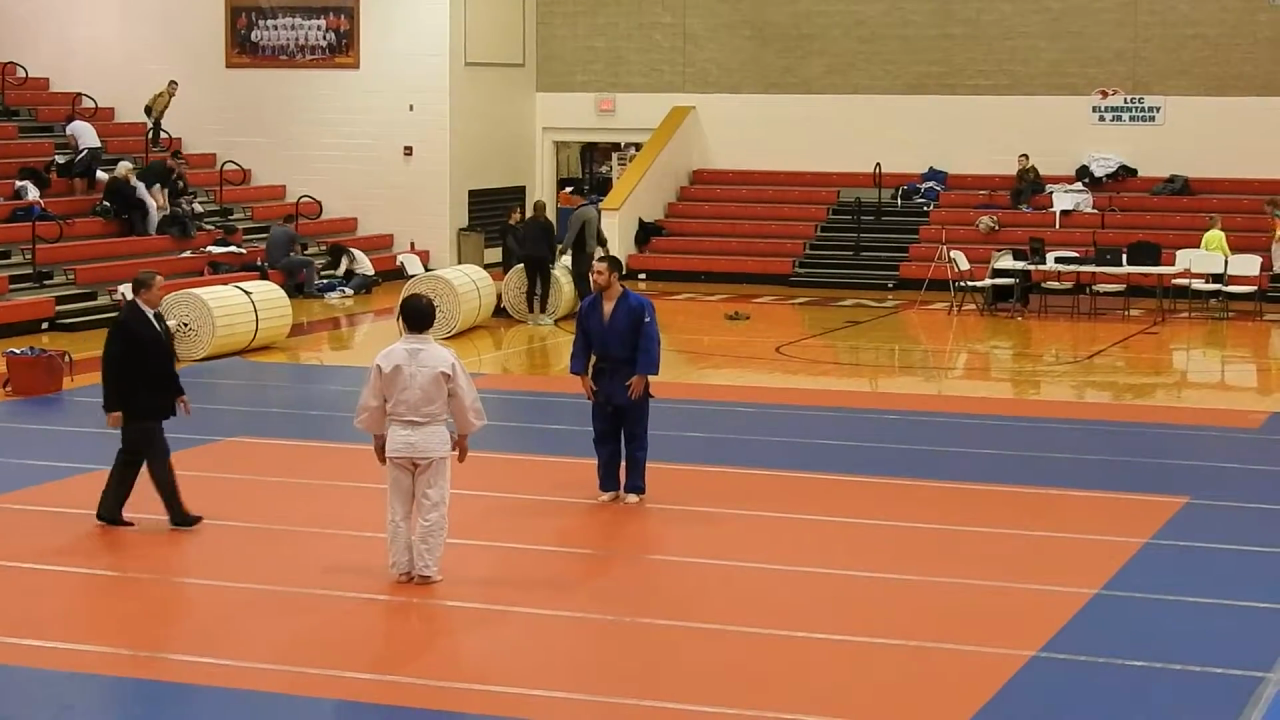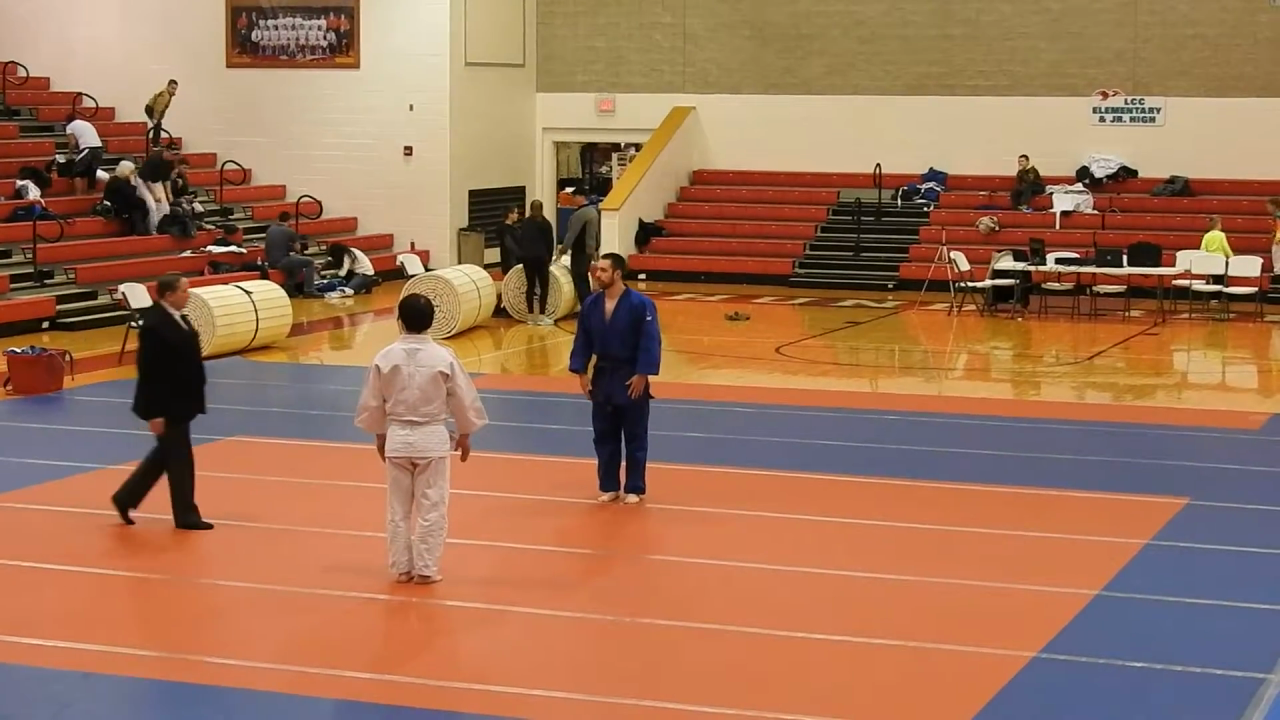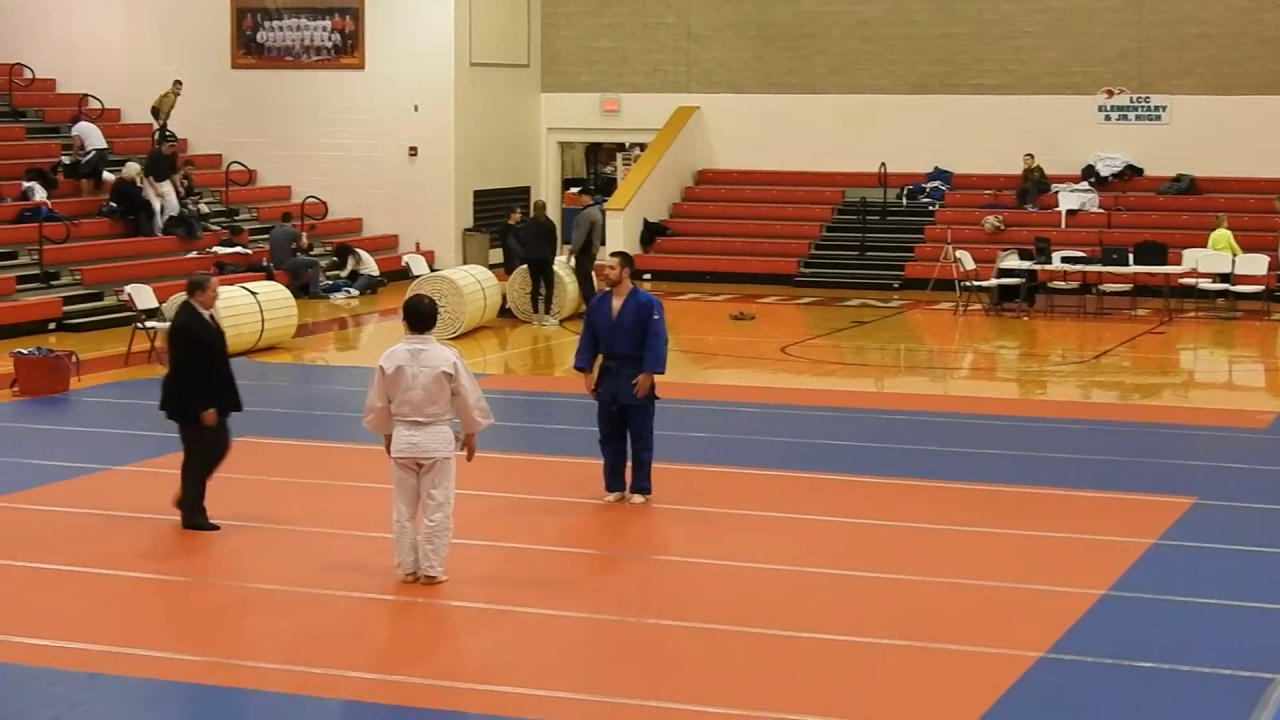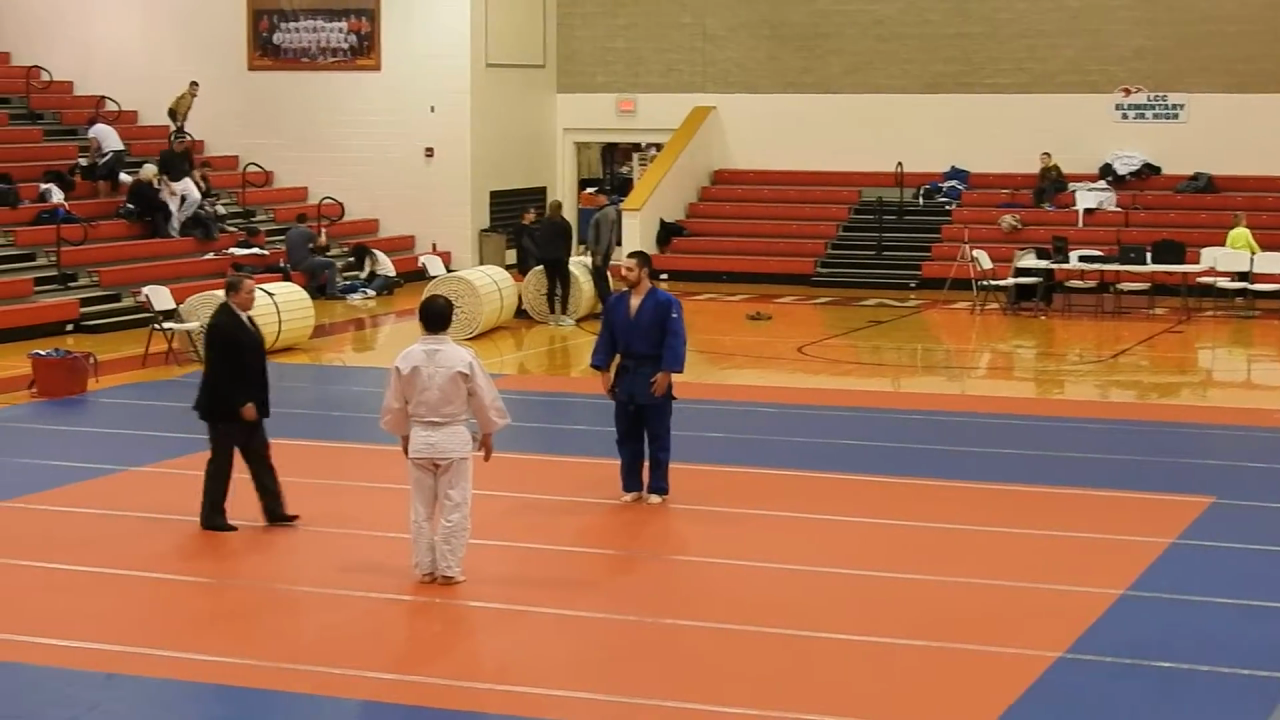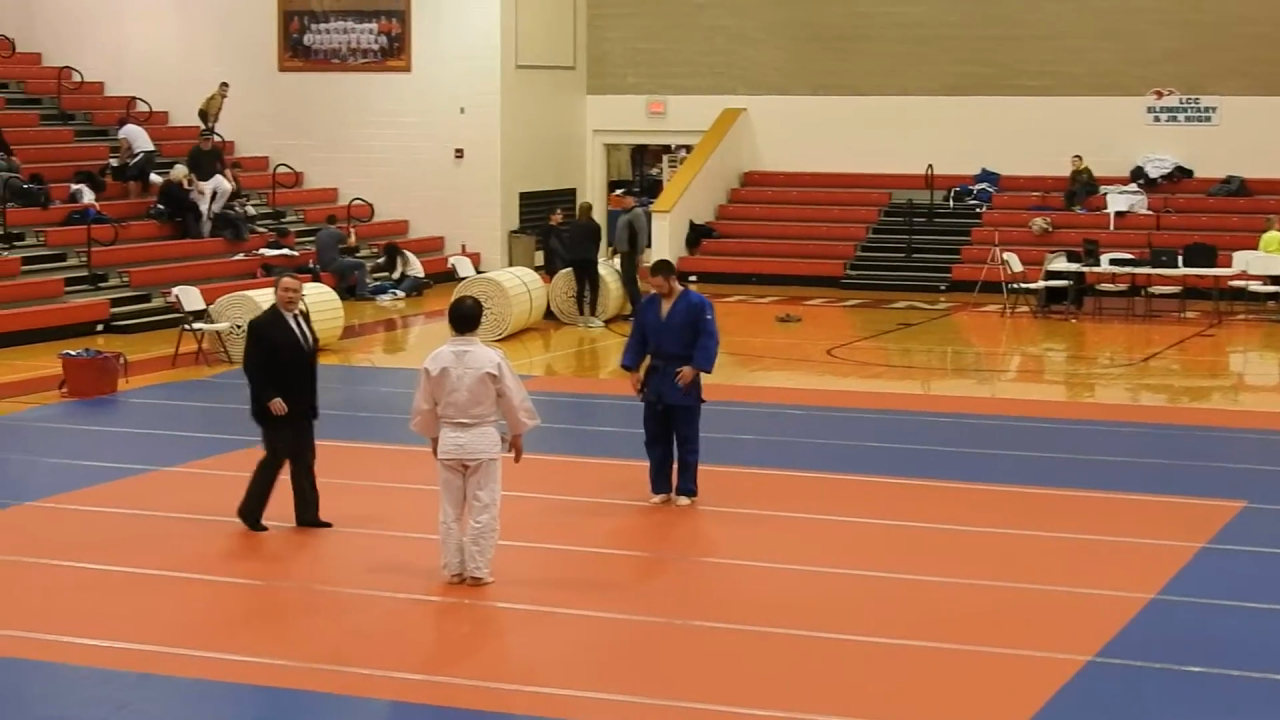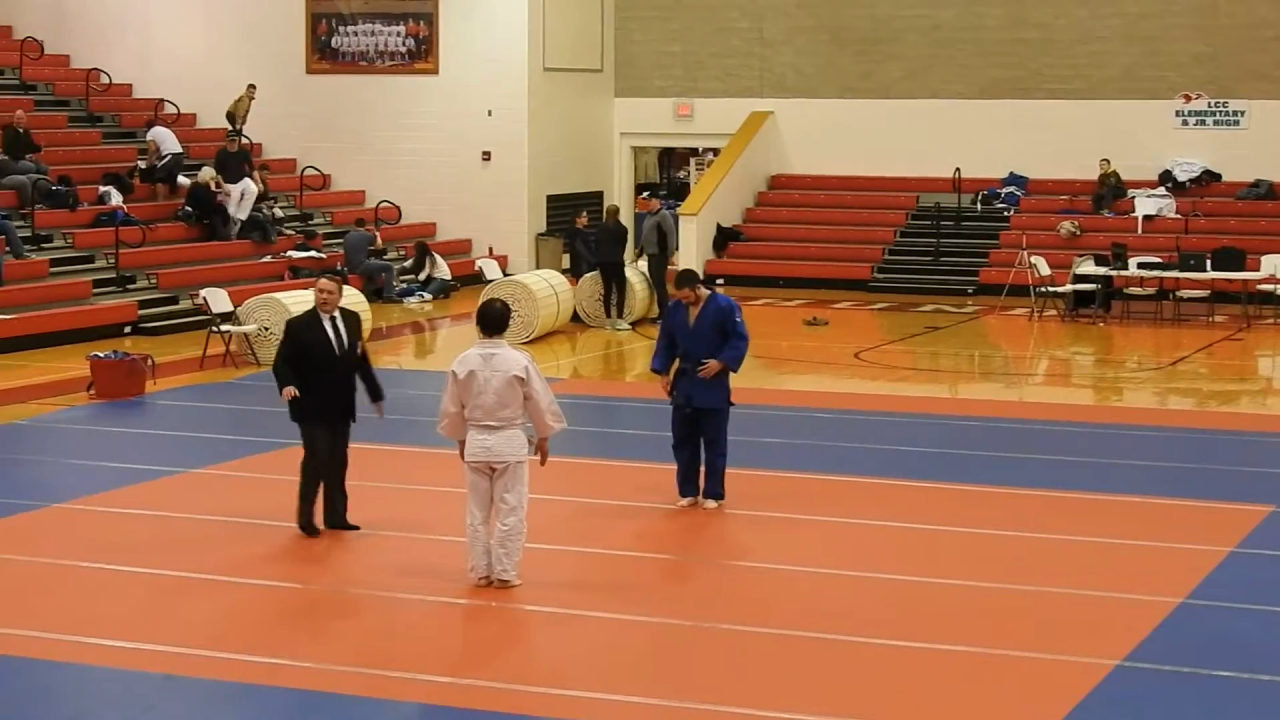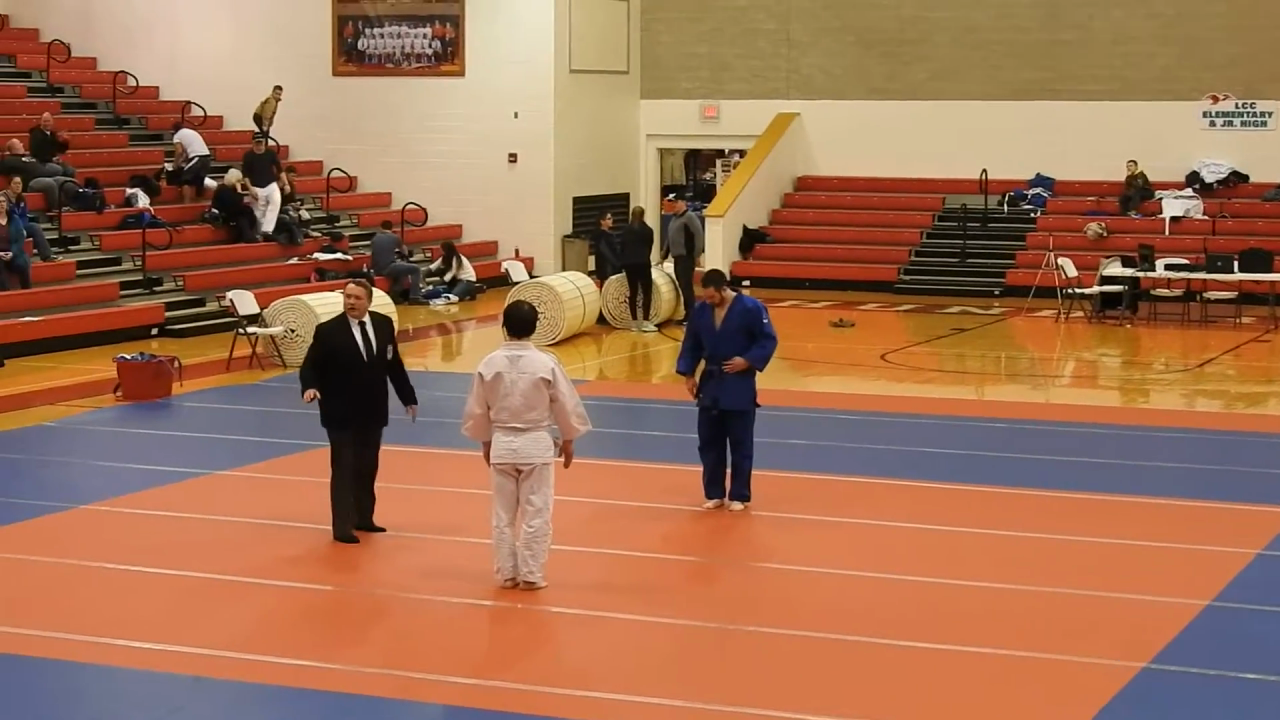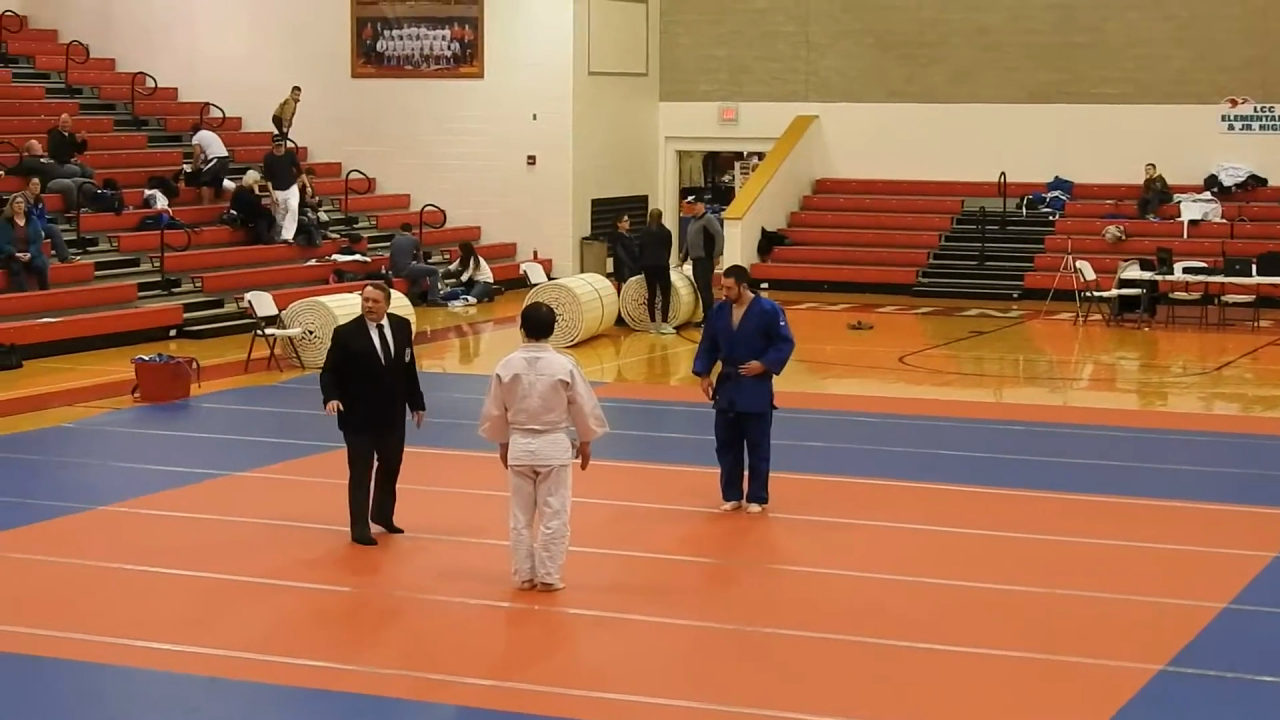
dt=0.2s
person 1, frame 1
left shoulder: (386, 357)
right shoulder: (445, 357)
left elbow: (373, 402)
right elbow: (464, 400)
left wrist: (378, 436)
right wrist: (463, 435)
left hip: (397, 438)
right hip: (433, 439)
left knee: (398, 509)
right knee: (432, 509)
left ankle: (402, 568)
right ankle: (426, 569)
person 1, frame 2
left shoulder: (385, 357)
right shoulder: (444, 357)
left elbow: (372, 402)
right elbow: (463, 399)
left wrist: (380, 435)
right wrist: (465, 434)
left hip: (397, 438)
right hip: (432, 439)
left knee: (398, 509)
right knee: (431, 508)
left ankle: (402, 567)
right ankle: (425, 569)
person 1, frame 3
left shoulder: (389, 358)
right shoulder: (447, 357)
left elbow: (378, 403)
right elbow: (468, 398)
left wrist: (387, 434)
right wrist: (470, 433)
left hip: (402, 438)
right hip: (437, 439)
left knee: (404, 509)
right knee: (437, 508)
left ankle: (407, 567)
right ankle: (431, 569)
person 1, frame 4
left shoulder: (405, 359)
right shoulder: (463, 357)
left elbow: (395, 404)
right elbow: (484, 398)
left wrist: (404, 435)
right wrist: (487, 432)
left hip: (419, 439)
right hip: (454, 439)
left knee: (421, 509)
right knee: (454, 508)
left ankle: (425, 568)
right ankle: (448, 569)
person 1, frame 5
left shoulder: (435, 360)
right shoulder: (492, 358)
left elbow: (425, 405)
right elbow: (513, 399)
left wrist: (433, 437)
right wrist: (516, 434)
left hip: (449, 440)
right hip: (483, 440)
left knee: (450, 511)
right knee: (483, 510)
left ankle: (453, 569)
right ankle: (477, 570)
person 1, frame 6
left shoulder: (462, 362)
right shoulder: (519, 361)
left elbow: (452, 408)
right elbow: (540, 402)
left wrist: (460, 440)
right wrist: (543, 437)
left hip: (476, 442)
right hip: (510, 443)
left knee: (477, 513)
right knee: (510, 512)
left ankle: (480, 572)
right ankle: (504, 573)
person 1, frame 7
left shoulder: (488, 364)
right shoulder: (546, 363)
left elbow: (477, 409)
right elbow: (565, 404)
left wrist: (486, 441)
right wrist: (568, 439)
left hip: (501, 444)
right hip: (536, 444)
left knee: (503, 514)
right knee: (536, 514)
left ankle: (507, 573)
right ankle: (531, 575)
person 1, frame 8
left shoulder: (506, 366)
right shoulder: (564, 365)
left elbow: (495, 411)
right elbow: (583, 407)
left wrist: (503, 443)
right wrist: (585, 441)
left hip: (519, 446)
right hip: (554, 446)
left knee: (520, 516)
right knee: (553, 516)
left ankle: (524, 575)
right ankle: (548, 576)
person 2, frame 1
left shoulder: (155, 317)
right shoulder: (125, 322)
left elbow: (165, 360)
right elbow: (111, 366)
left wrist: (177, 391)
right wrist: (114, 406)
left hip: (151, 401)
right hip: (135, 403)
left knee: (132, 454)
right knee: (158, 455)
left ankle: (109, 510)
right ankle: (178, 514)
person 2, frame 2
left shoulder: (175, 316)
right shoulder: (155, 325)
right elbow: (148, 373)
left wrist: (196, 395)
right wrist: (155, 413)
left hip: (179, 401)
right hip: (166, 405)
left knee: (167, 453)
right knee: (181, 457)
left ankle: (126, 498)
right ankle: (186, 515)
person 2, frame 3
left shoulder: (202, 315)
right shoulder: (185, 324)
right elbow: (183, 372)
left wrist: (212, 401)
right wrist: (202, 406)
left hip: (210, 399)
right hip: (192, 404)
left knee: (219, 447)
right knee: (197, 457)
left ankle: (187, 498)
right ankle: (193, 515)
person 2, frame 4
left shoulder: (242, 318)
right shoulder: (221, 324)
right elbow: (218, 371)
right wrist: (240, 402)
left hip: (248, 403)
right hip: (226, 406)
left knee: (259, 454)
right knee: (222, 458)
left ankle: (274, 509)
right ankle: (212, 516)
person 2, frame 5
left shoulder: (302, 318)
right shoulder: (262, 325)
right elbow: (253, 367)
left wrist: (311, 398)
right wrist: (270, 397)
left hip: (301, 404)
right hip: (275, 405)
left knee: (305, 459)
right knee: (276, 457)
left ankle: (307, 514)
right ankle: (250, 510)
person 2, frame 6
left shoulder: (351, 320)
right shoulder: (298, 326)
left elbow: (360, 360)
right elbow: (282, 362)
left wrist: (375, 394)
right wrist: (287, 385)
left hip: (341, 405)
right hip: (311, 407)
left knee: (338, 461)
right knee: (316, 459)
left ankle: (335, 516)
right ankle: (306, 516)
person 2, frame 7
left shoulder: (384, 324)
right shoulder: (328, 331)
left elbow: (394, 364)
right elbow: (310, 367)
left wrist: (408, 397)
right wrist: (310, 387)
left hip: (373, 410)
right hip: (340, 413)
left knee: (368, 465)
right knee: (344, 468)
left ankle: (363, 517)
right ankle: (342, 526)
person 2, frame 8
left shoulder: (402, 326)
right shoulder: (345, 334)
left elbow: (409, 368)
right elbow: (329, 372)
left wrist: (416, 403)
right wrist: (331, 397)
left hip: (393, 413)
right hip: (358, 416)
left knee: (391, 464)
right knee: (361, 472)
left ankle: (382, 514)
right ankle: (360, 528)
person 3, frame 1
left shoulder: (639, 305)
right shoulder: (588, 306)
left elbow: (649, 343)
right elbow: (581, 343)
left wrist: (641, 375)
right wrist: (583, 374)
left hip: (631, 379)
right hip: (601, 377)
left knee: (634, 437)
right knee: (604, 436)
left ankle: (633, 489)
right ankle: (609, 486)
person 3, frame 2
left shoulder: (640, 304)
right shoulder: (591, 305)
left elbow: (650, 342)
right elbow: (583, 341)
left wrist: (642, 374)
right wrist: (582, 373)
left hip: (631, 378)
right hip: (602, 377)
left knee: (635, 437)
right knee: (604, 436)
left ankle: (634, 489)
right ankle: (609, 486)
person 3, frame 3
left shoulder: (647, 303)
right shoulder: (598, 303)
left elbow: (657, 341)
right elbow: (589, 340)
left wrist: (648, 373)
right wrist: (587, 371)
left hip: (636, 377)
right hip: (608, 376)
left knee: (640, 437)
right knee: (610, 436)
left ankle: (639, 489)
right ankle: (615, 487)
person 3, frame 4
left shoulder: (666, 302)
right shoulder: (616, 302)
left elbow: (675, 340)
right elbow: (607, 338)
left wrist: (666, 372)
right wrist: (604, 370)
left hip: (654, 377)
right hip: (625, 376)
left knee: (658, 437)
right knee: (627, 436)
left ankle: (657, 489)
right ankle: (632, 487)
person 3, frame 5
left shoulder: (697, 304)
right shoulder: (647, 304)
left elbow: (709, 339)
right elbow: (637, 339)
left wrist: (694, 368)
right wrist: (633, 369)
left hip: (684, 379)
right hip: (655, 377)
left knee: (686, 439)
right knee: (655, 437)
left ankle: (686, 491)
right ankle: (661, 488)
person 3, frame 6
left shoulder: (725, 307)
right shoulder: (675, 308)
left elbow: (740, 340)
right elbow: (666, 342)
left wrist: (722, 363)
right wrist: (663, 372)
left hip: (713, 383)
right hip: (684, 380)
left knee: (714, 443)
right knee: (683, 440)
left ankle: (713, 493)
right ankle: (688, 492)
person 3, frame 7
left shoulder: (751, 308)
right shoulder: (700, 310)
left elbow: (768, 339)
right elbow: (691, 343)
left wrist: (748, 361)
right wrist: (689, 373)
left hip: (739, 384)
right hip: (710, 382)
left knee: (740, 444)
right knee: (709, 442)
left ankle: (739, 496)
right ankle: (714, 494)
person 3, frame 8
left shoulder: (768, 310)
right shoulder: (719, 311)
left elbow: (785, 343)
right elbow: (707, 344)
left wrist: (765, 364)
right wrist: (704, 374)
left hip: (756, 388)
right hip: (726, 384)
left knee: (757, 447)
right knee: (726, 444)
left ankle: (756, 498)
right ankle: (732, 496)
